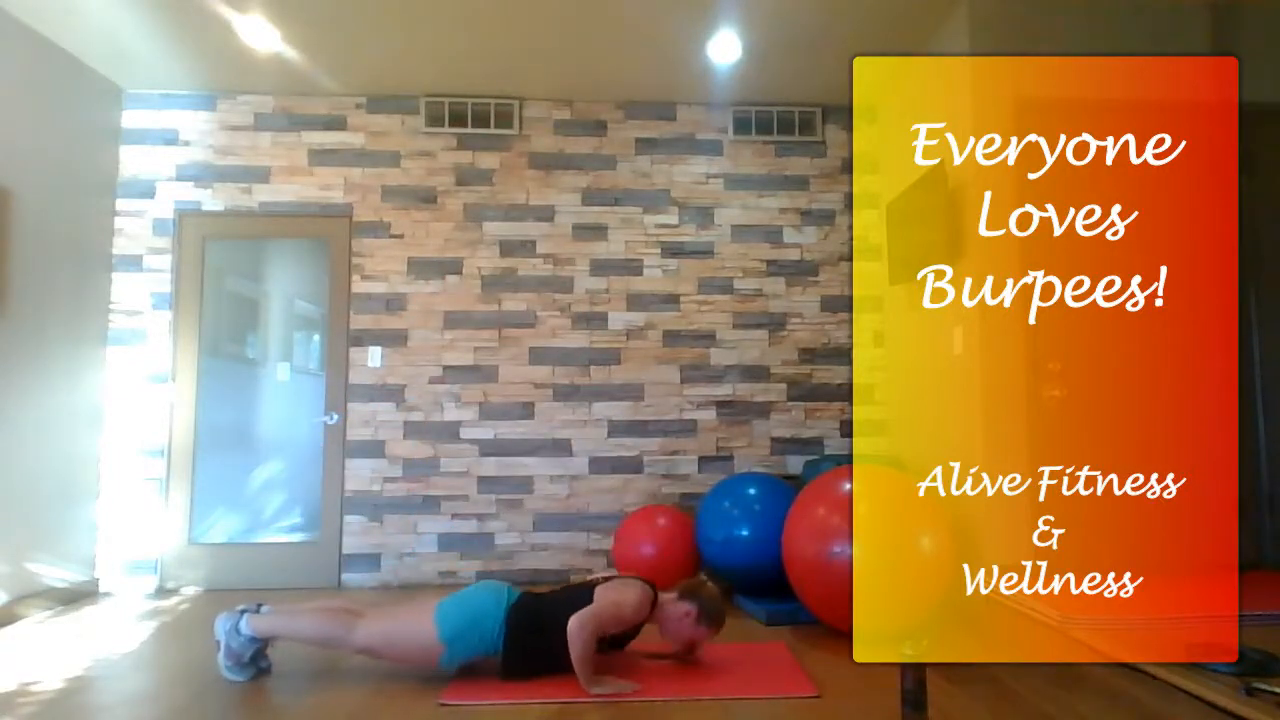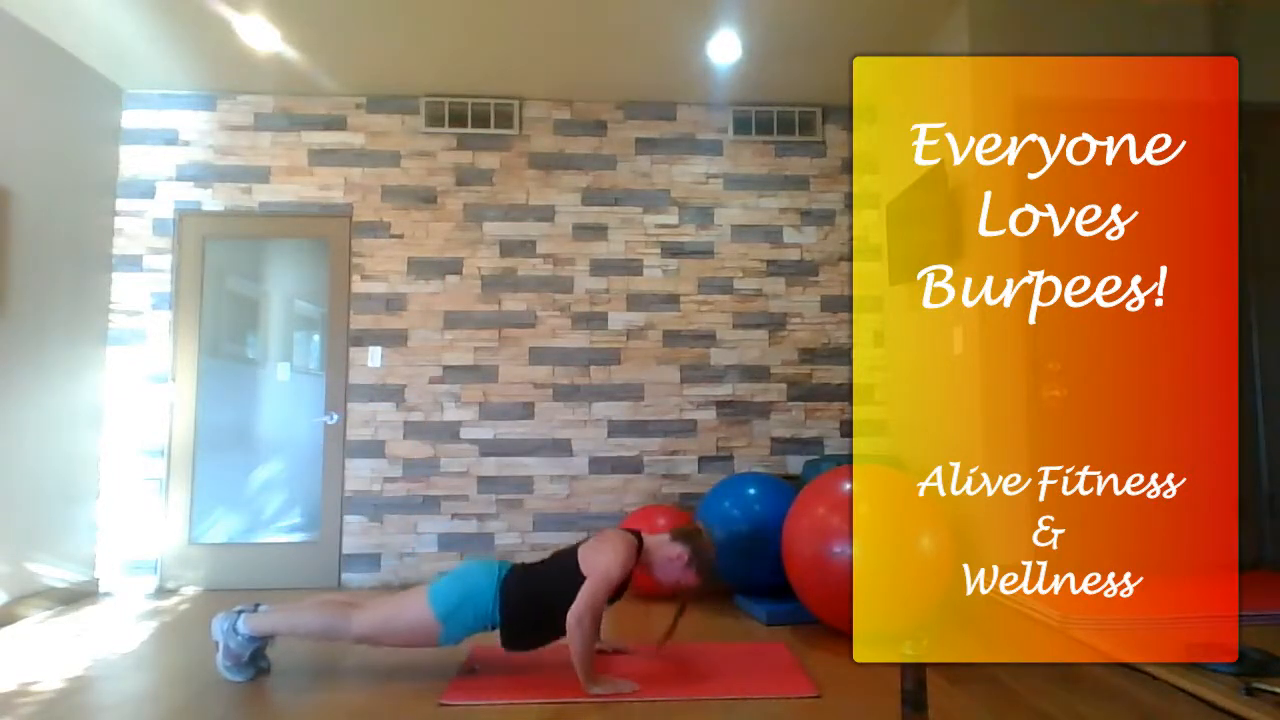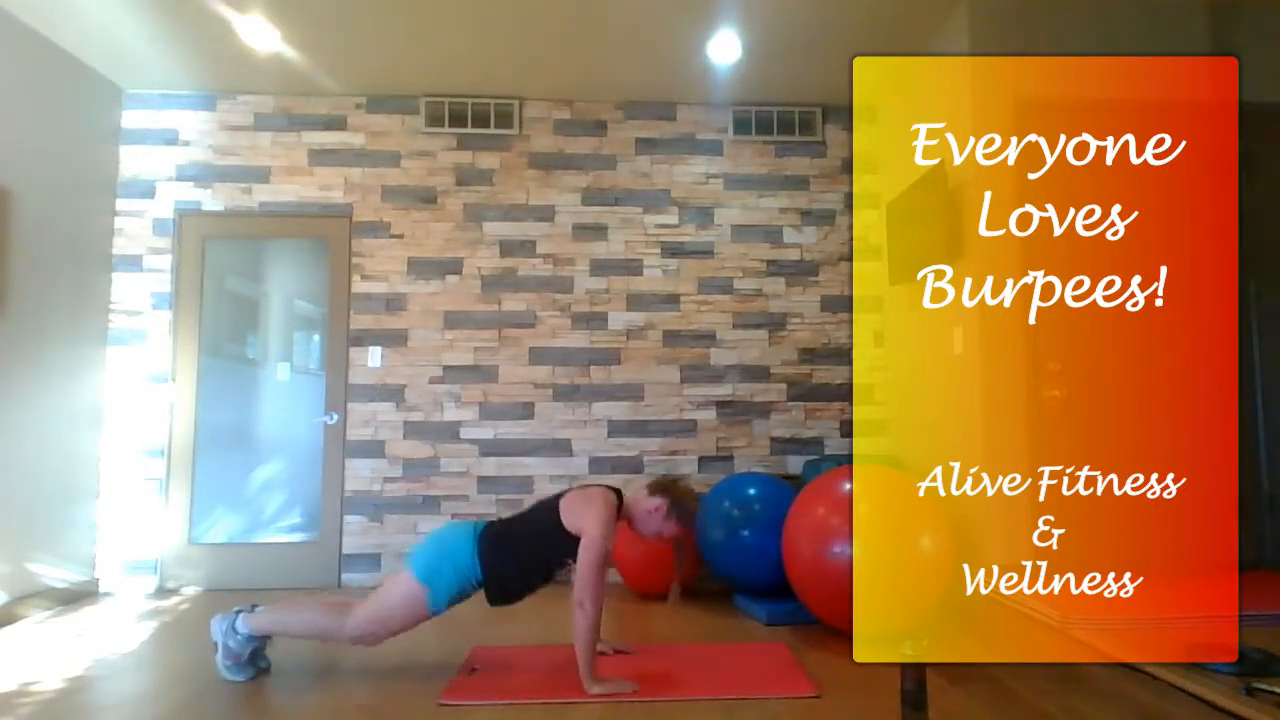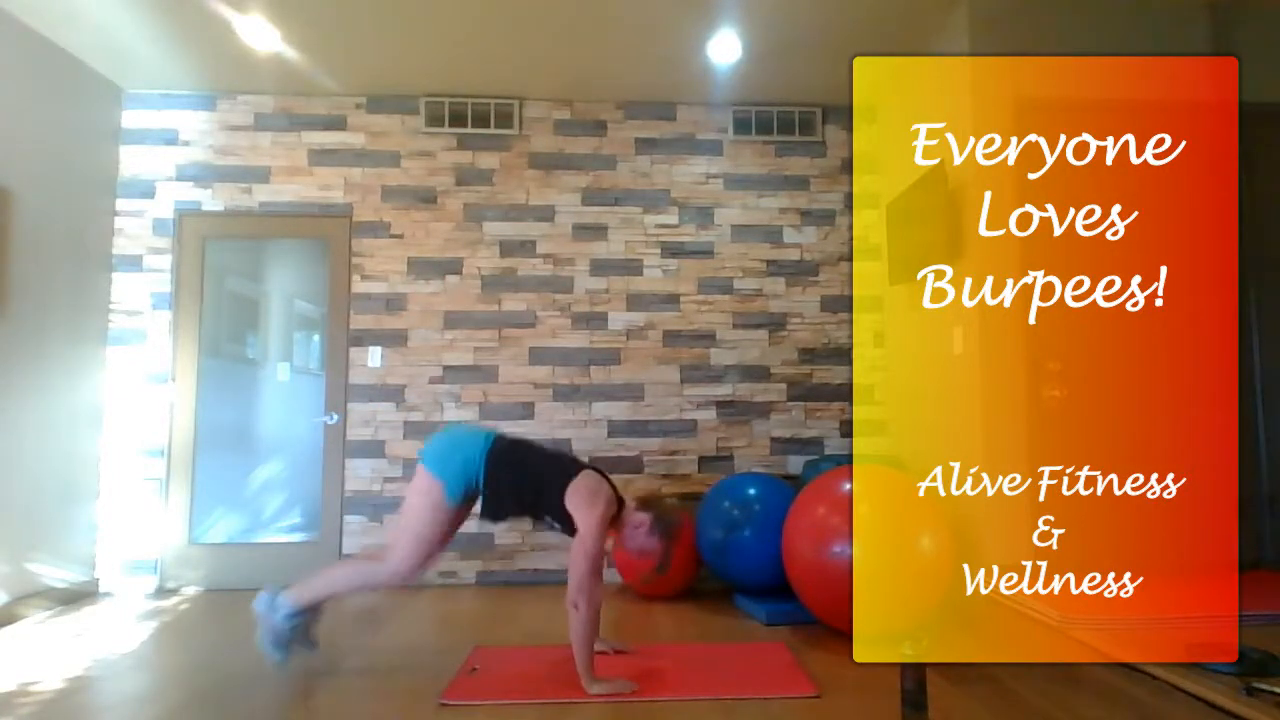
dt=0.4s
person 1, frame 1
left shoulder: (634, 589)
right shoulder: (638, 603)
right elbow: (579, 625)
left wrist: (605, 646)
right wrist: (592, 682)
left hip: (500, 605)
right hip: (491, 623)
left knee: (370, 619)
right knee: (360, 634)
left ankle: (257, 617)
right ankle: (246, 627)
person 1, frame 2
left shoulder: (625, 545)
right shoulder: (622, 555)
right elbow: (578, 616)
left wrist: (595, 642)
right wrist: (591, 681)
left hip: (493, 583)
right hip: (485, 597)
left knee: (368, 613)
right knee: (359, 625)
left ankle: (255, 618)
right ankle: (244, 626)
person 1, frame 3
left shoulder: (606, 503)
right shoulder: (603, 513)
left elbow: (590, 585)
right elbow: (583, 598)
left wrist: (593, 641)
right wrist: (590, 680)
left hip: (474, 550)
right hip: (465, 557)
left knee: (362, 613)
right knee: (356, 627)
left ankle: (252, 621)
right ankle: (242, 627)
person 1, frame 4
left shoulder: (602, 506)
right shoulder: (597, 510)
left elbow: (589, 580)
right elbow: (578, 597)
left wrist: (593, 640)
right wrist: (589, 679)
left hip: (472, 455)
right hip: (461, 456)
left knee: (402, 561)
right knee: (402, 567)
left ankle: (299, 605)
right ankle: (284, 604)
